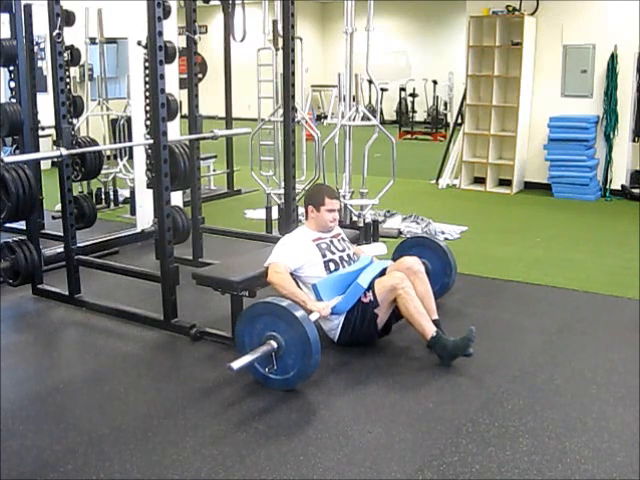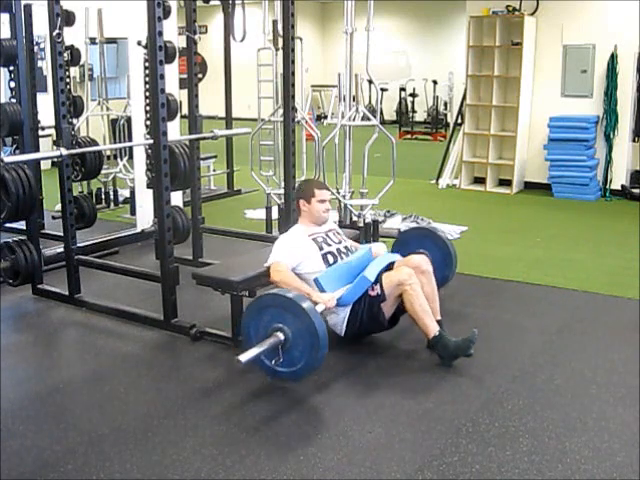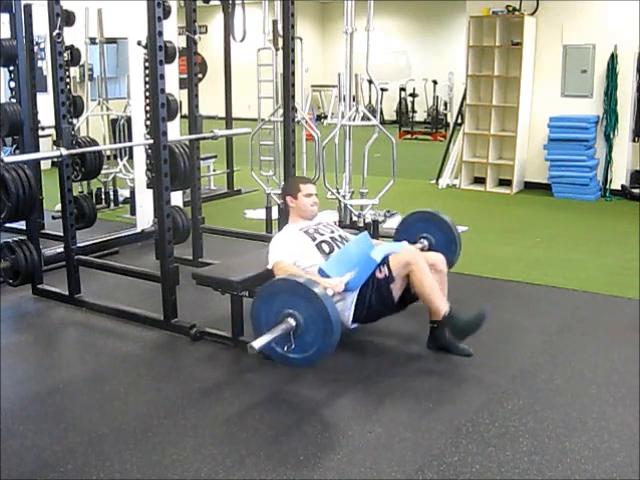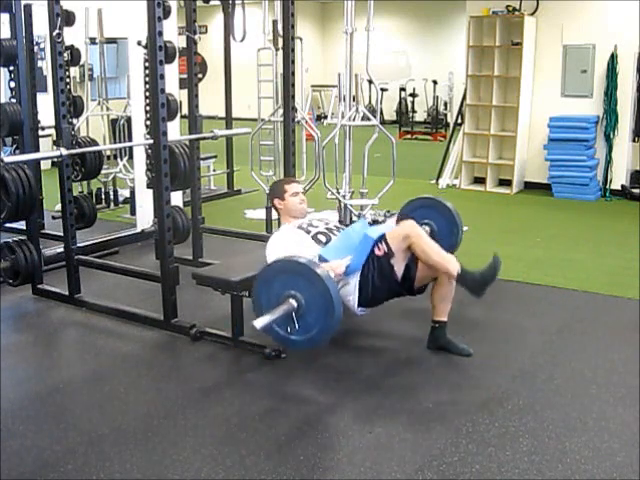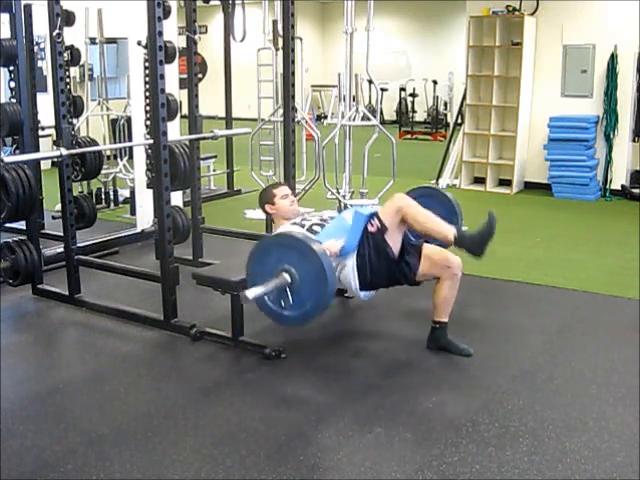
dt=0.2s
person 1, frame 1
left shoulder: (333, 231)
right shoulder: (293, 243)
right elbow: (275, 275)
left wrist: (386, 268)
right wrist: (310, 304)
left hip: (366, 298)
right hip: (344, 320)
left knee: (410, 264)
right knee: (397, 282)
left ankle: (438, 333)
right ankle: (440, 345)
person 1, frame 2
left shoulder: (329, 226)
right shoulder: (289, 241)
left elbow: (354, 249)
right elbow: (277, 274)
right wrist: (315, 296)
left hip: (368, 290)
right hip: (348, 312)
left knee: (420, 262)
right knee: (404, 276)
left ankle: (437, 335)
right ankle: (441, 344)
person 1, frame 3
left shoulder: (324, 222)
right shoulder: (284, 240)
right elbow: (281, 271)
right wrist: (323, 283)
left hip: (372, 279)
right hip: (354, 298)
left knee: (435, 261)
right knee: (411, 258)
left ankle: (438, 334)
right ankle: (453, 324)
person 1, frame 4
left shoulder: (319, 218)
right shoulder: (280, 239)
left wrist: (390, 230)
right wrist: (323, 268)
left hip: (376, 267)
right hip: (359, 282)
left knee: (445, 265)
right knee: (408, 227)
left ankle: (438, 335)
right ankle: (468, 280)
person 1, frame 5
left shoulder: (317, 216)
left wrist: (398, 220)
right wrist: (319, 248)
left hip: (386, 255)
right hip: (359, 265)
left knee: (451, 265)
right knee: (399, 201)
left ankle: (438, 335)
right ankle: (465, 240)
